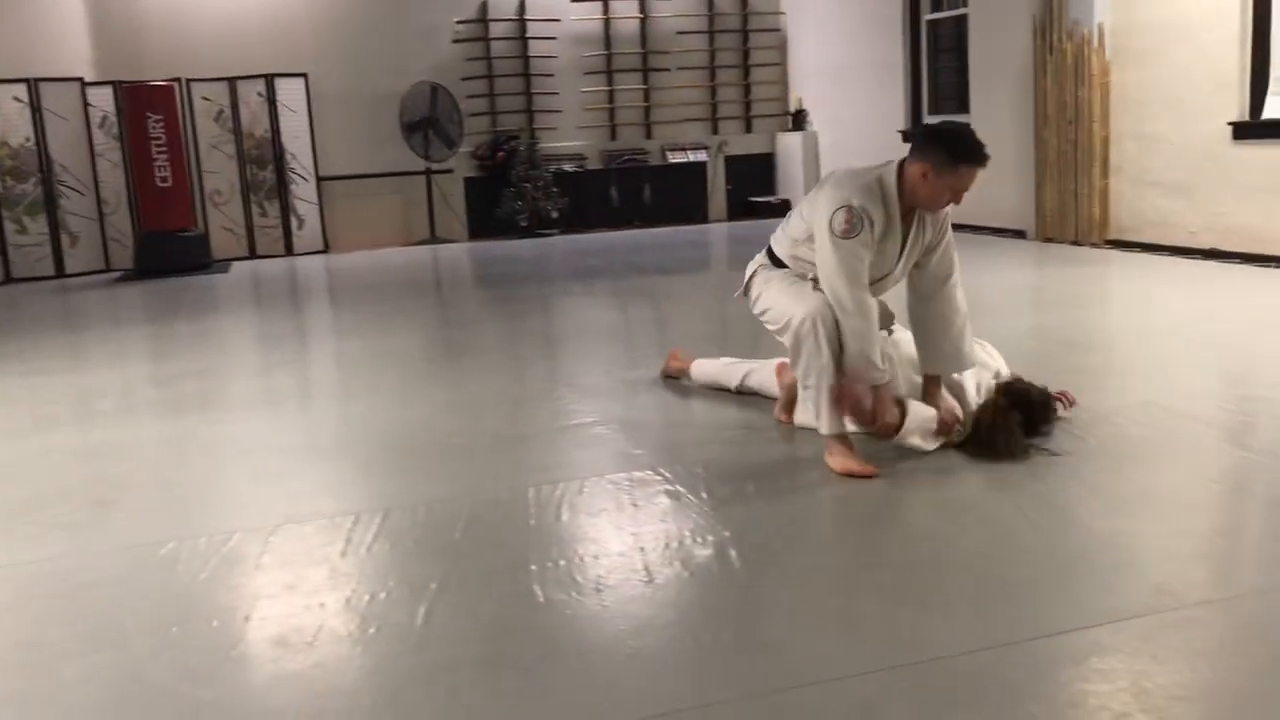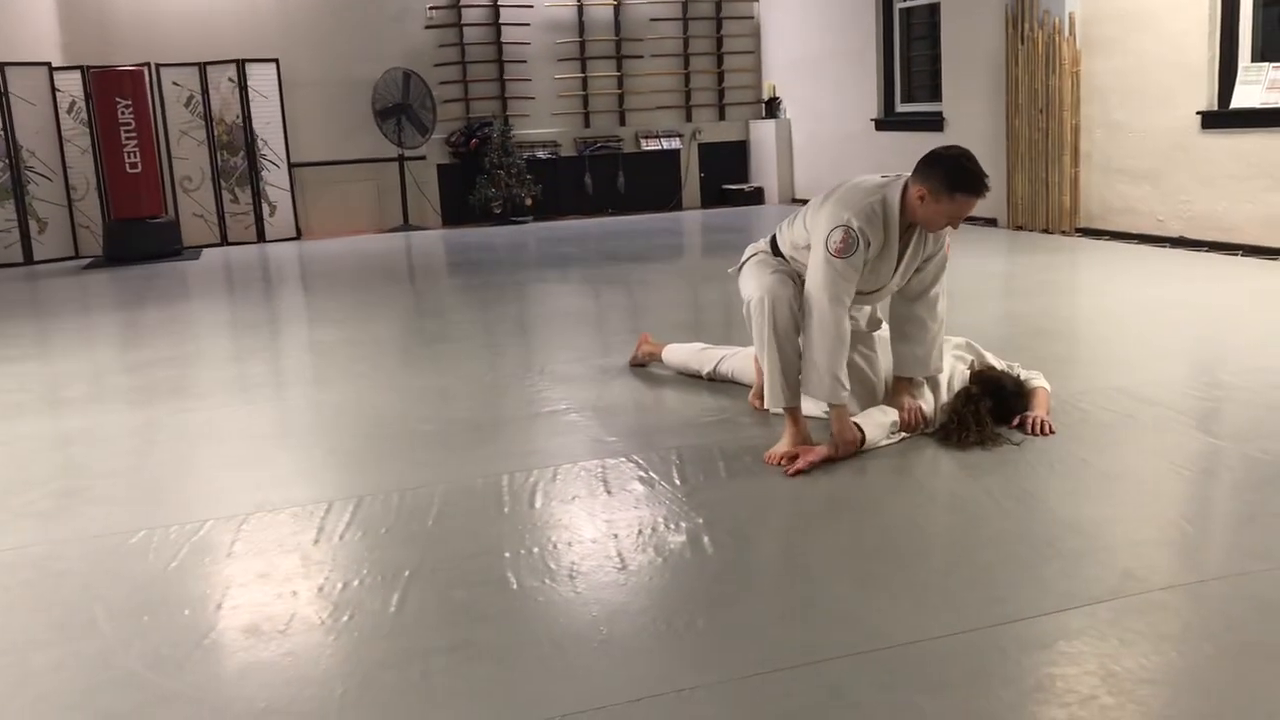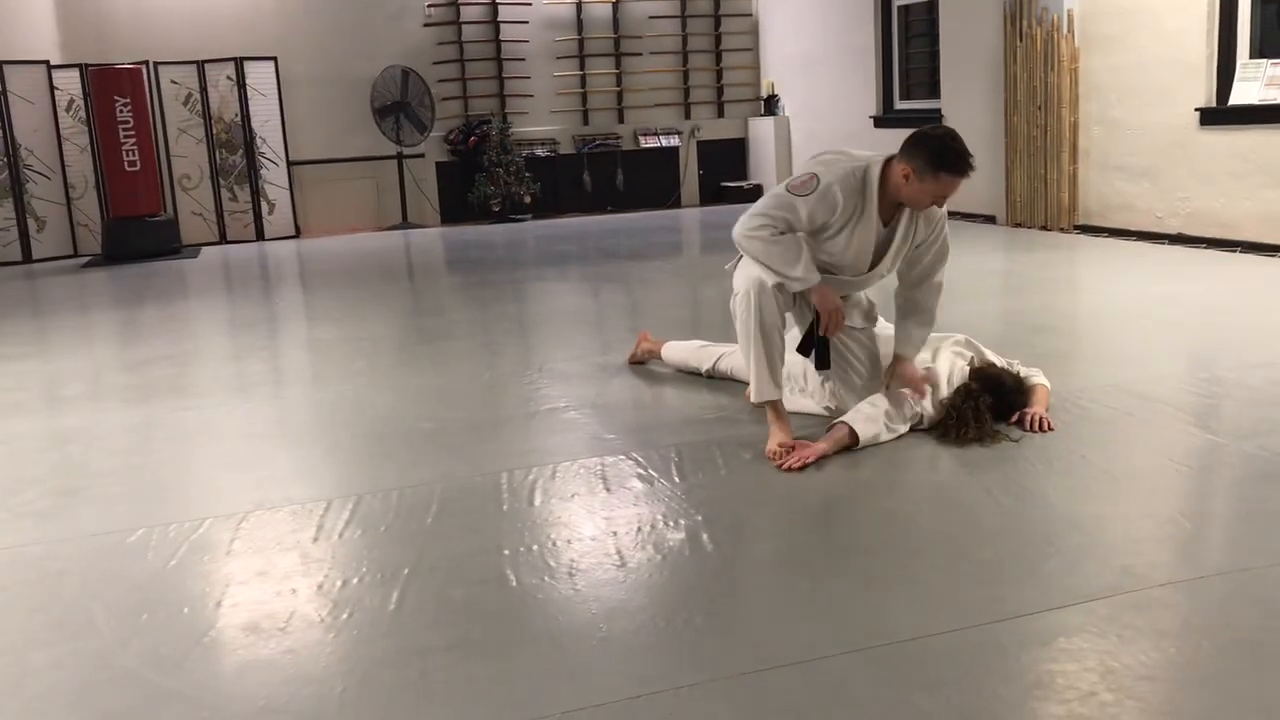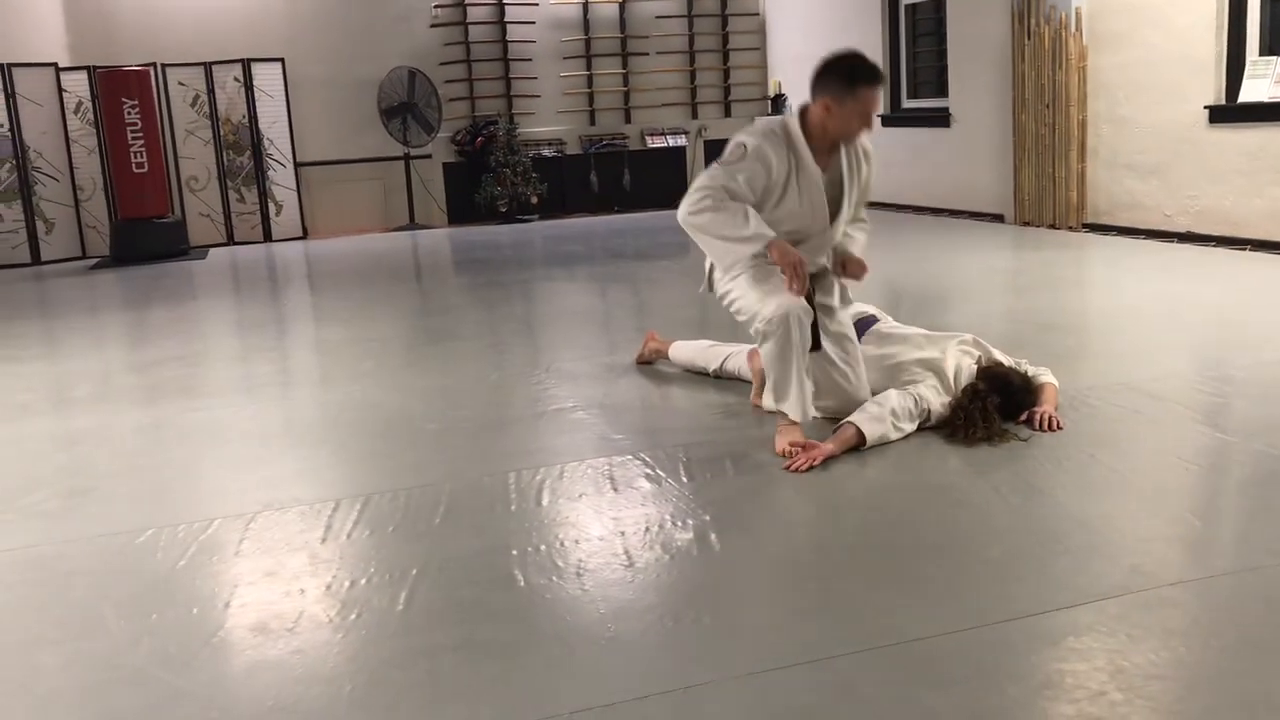
dt=0.5s
person 1, frame 1
left shoulder: (985, 359)
right shoulder: (954, 423)
right elbow: (887, 419)
left wrist: (1038, 400)
left knee: (766, 376)
left ankle: (685, 365)
person 1, frame 2
left shoulder: (970, 355)
right shoulder: (931, 404)
left elbow: (1031, 379)
right elbow: (882, 419)
left wrist: (1038, 409)
right wrist: (828, 450)
right knee: (738, 365)
right ankle: (654, 351)
person 1, frame 3
left shoulder: (969, 351)
right shoulder: (930, 401)
left elbow: (1031, 375)
right elbow: (878, 412)
left wrist: (1037, 406)
right wrist: (824, 446)
right hip: (818, 372)
right knee: (736, 362)
right ankle: (653, 347)
person 1, frame 4
left shoulder: (977, 350)
right shoulder: (937, 398)
left elbow: (1039, 374)
right elbow: (886, 411)
left wrist: (1045, 405)
right wrist: (832, 446)
right knee: (744, 363)
right ankle: (660, 348)
person 2, frame 1
left shoulder: (934, 213)
right shoulder: (850, 200)
left elbow: (938, 295)
right elbow: (850, 301)
left wrist: (933, 386)
right wrist: (878, 385)
left hip: (850, 295)
right hip: (784, 279)
right knee: (817, 314)
left ankle: (800, 371)
right ankle: (836, 440)
person 2, frame 2
left shoulder: (932, 224)
right shoulder: (852, 215)
left elbow: (919, 302)
right elbow: (827, 313)
left wrist: (903, 386)
right wrist: (838, 409)
left hip: (845, 295)
right hip: (781, 270)
right knee: (772, 296)
left ankle: (775, 364)
right ankle: (794, 424)
person 2, frame 3
left shoulder: (930, 216)
right shoulder: (835, 178)
left elbow: (921, 287)
right elbow: (752, 228)
left wrist: (903, 357)
right wrist: (814, 285)
left hip: (841, 292)
right hip: (785, 268)
right knee: (757, 286)
right ankle: (776, 417)
person 2, frame 4
left shoulder: (857, 151)
right shoulder: (764, 145)
right elbow: (696, 207)
left wrist: (848, 251)
right wrist: (770, 243)
left hip: (810, 276)
right hip: (750, 266)
left knee: (854, 396)
right knee: (786, 315)
left ankle: (771, 361)
right ankle: (787, 420)
